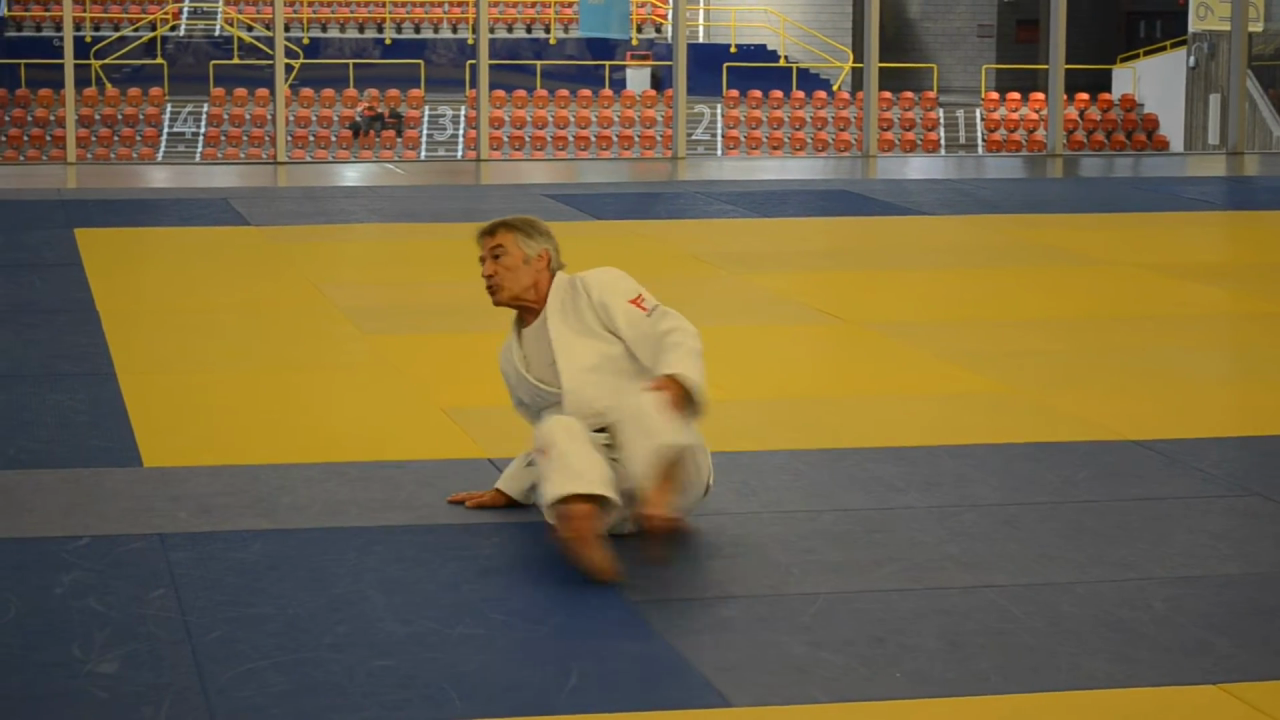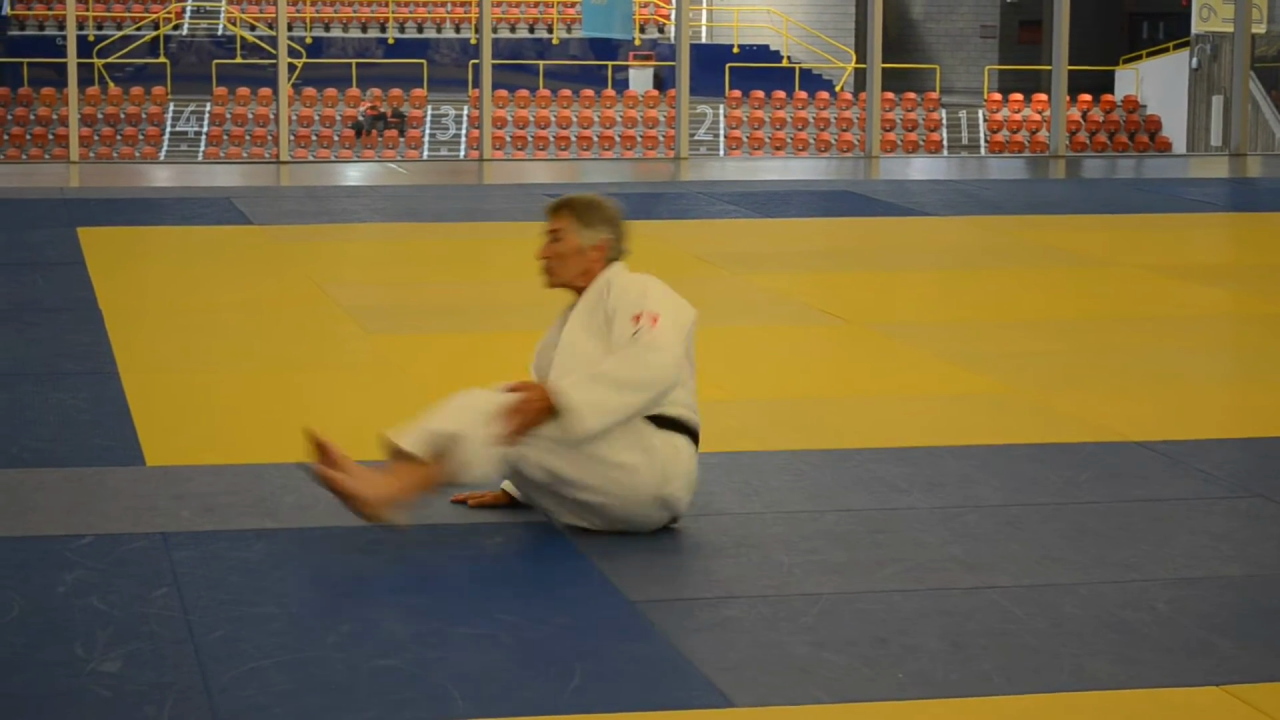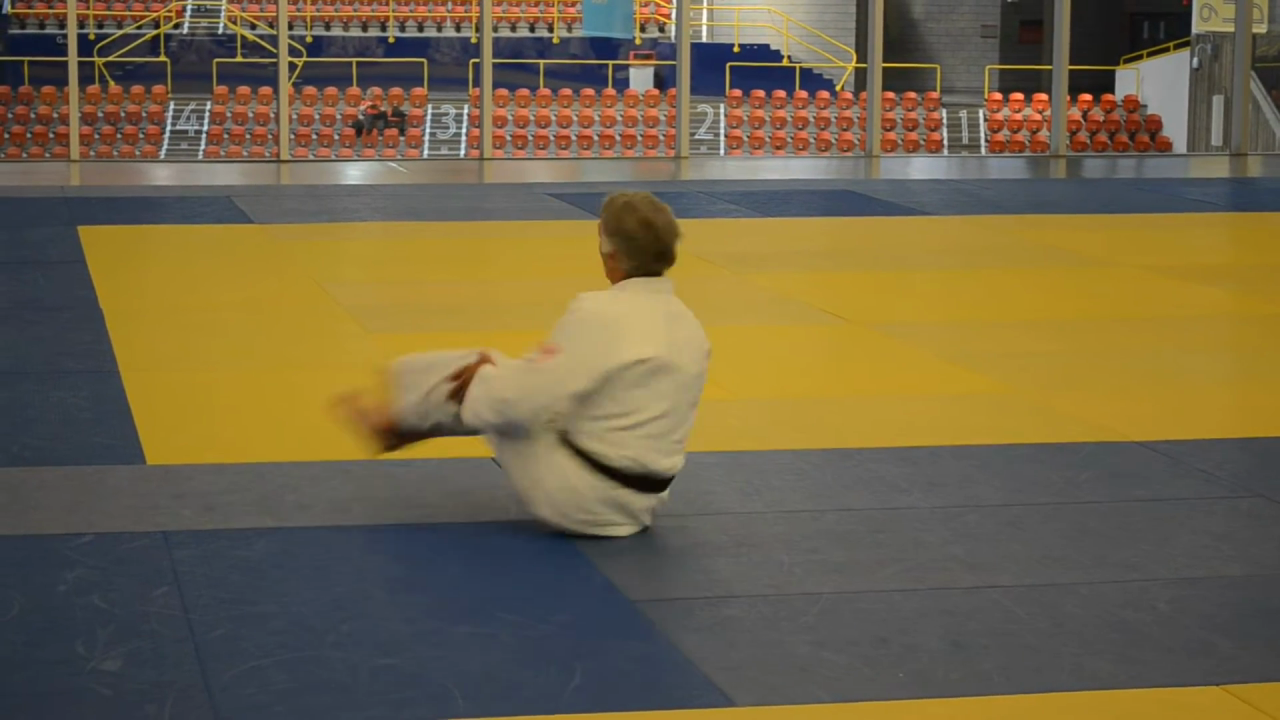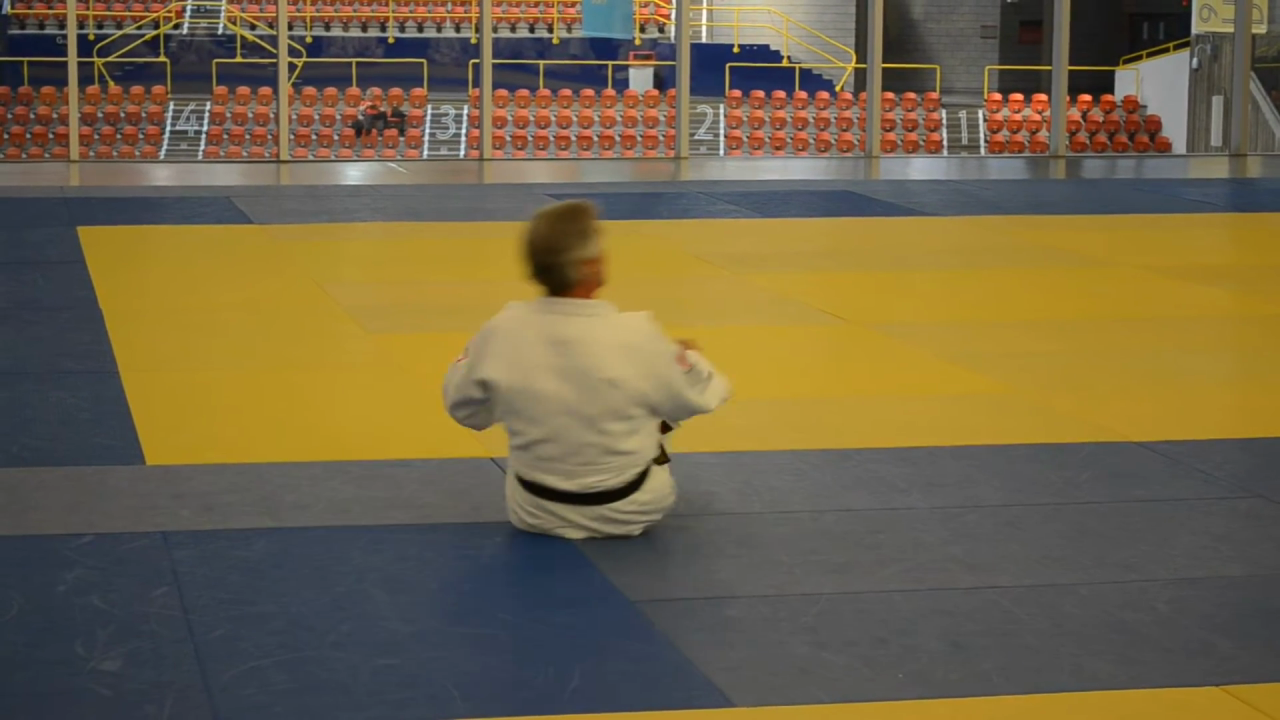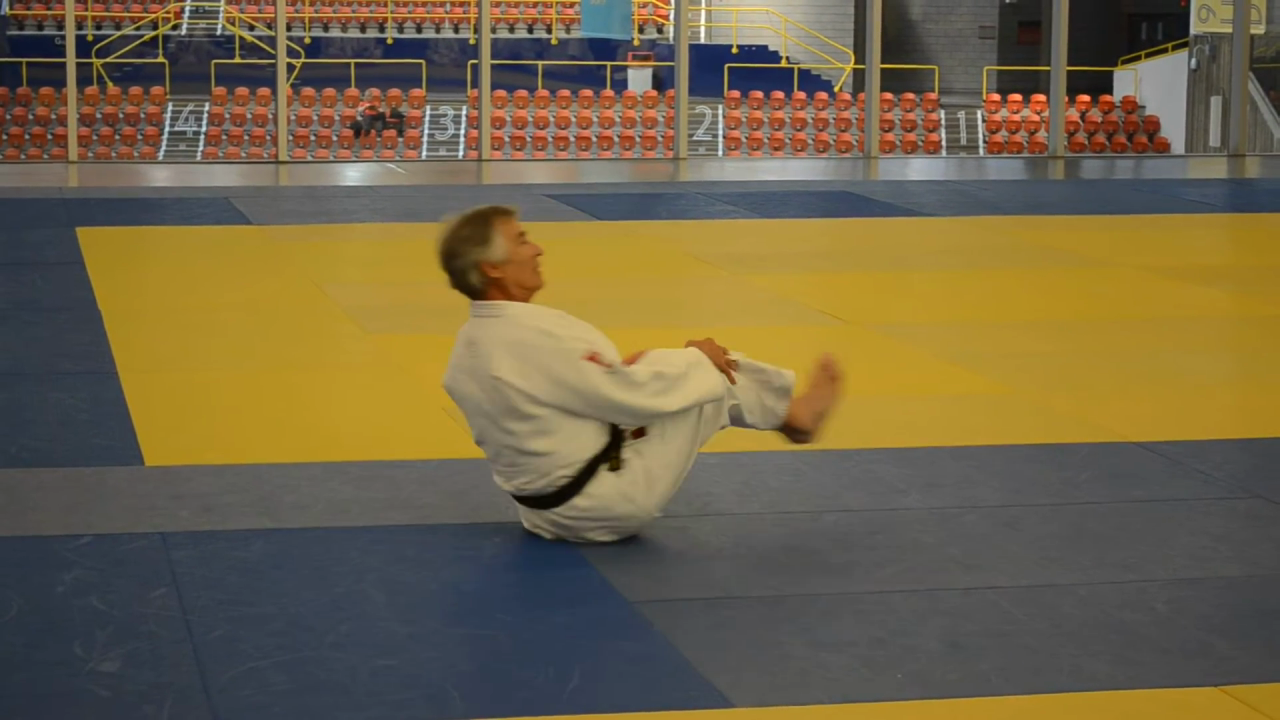
dt=0.2s
person 1, frame 1
left shoulder: (600, 289)
right shoulder: (513, 355)
left elbow: (675, 338)
left wrist: (676, 382)
right wrist: (510, 490)
left hip: (662, 469)
right hip: (597, 483)
left knee: (640, 406)
right knee: (560, 432)
left ankle: (658, 507)
right ankle: (589, 544)
person 1, frame 2
left shoulder: (637, 293)
right shoulder: (567, 324)
left elbow: (642, 370)
left wrist: (558, 399)
right wrist: (517, 486)
left hip: (644, 472)
left ankle: (387, 490)
person 1, frame 3
left shoulder: (605, 313)
right shoulder: (687, 328)
left elbow: (527, 397)
left wrist: (480, 382)
left hip: (560, 494)
left knee: (473, 376)
left ankle: (391, 424)
person 1, frame 4
left shoulder: (503, 332)
right shoulder: (634, 338)
left elbow: (463, 403)
right elbow: (697, 397)
right wrist: (685, 357)
right hip: (629, 509)
person 1, frame 5
left shoulder: (470, 345)
right shoulder: (538, 336)
right elbow: (637, 396)
right wrist: (695, 358)
right hip: (603, 501)
left knee: (670, 366)
right knee: (707, 374)
left ankle: (794, 413)
right ankle: (799, 416)
